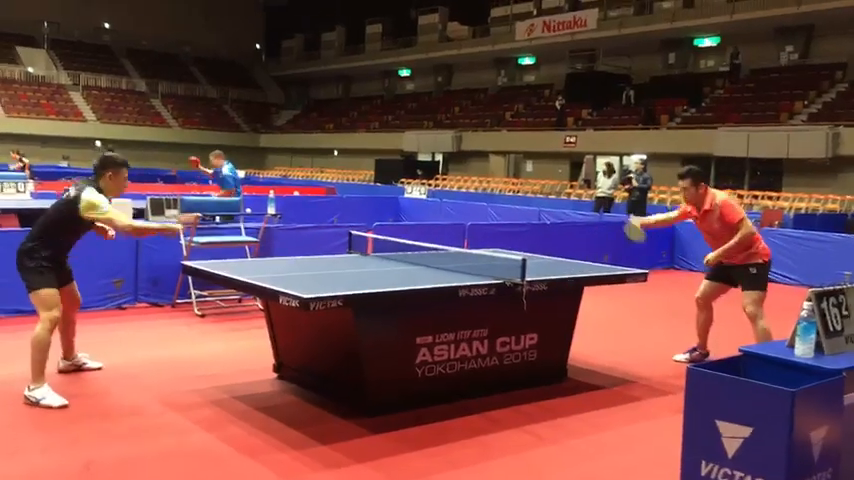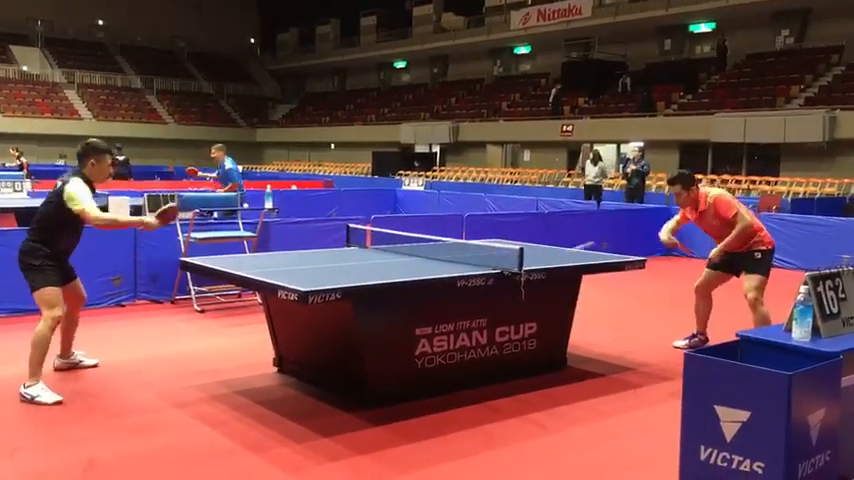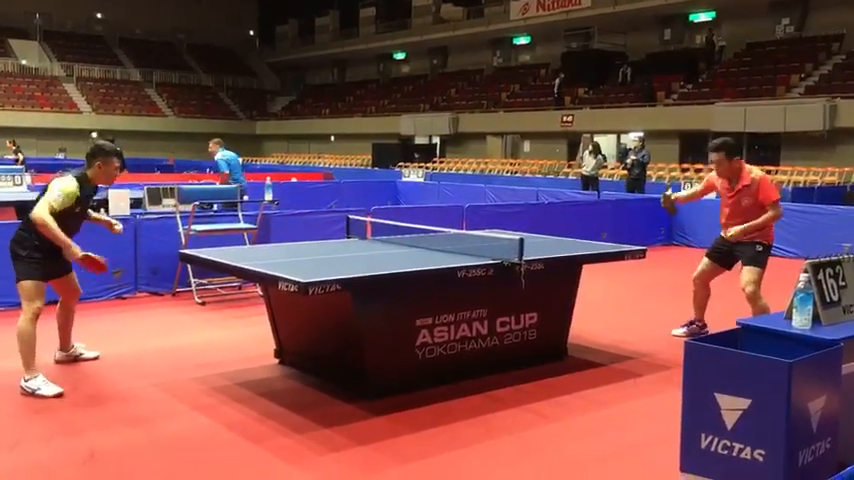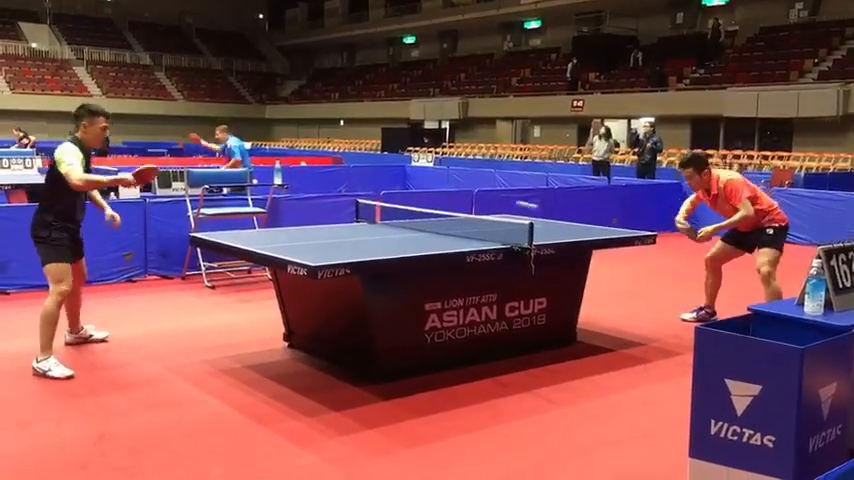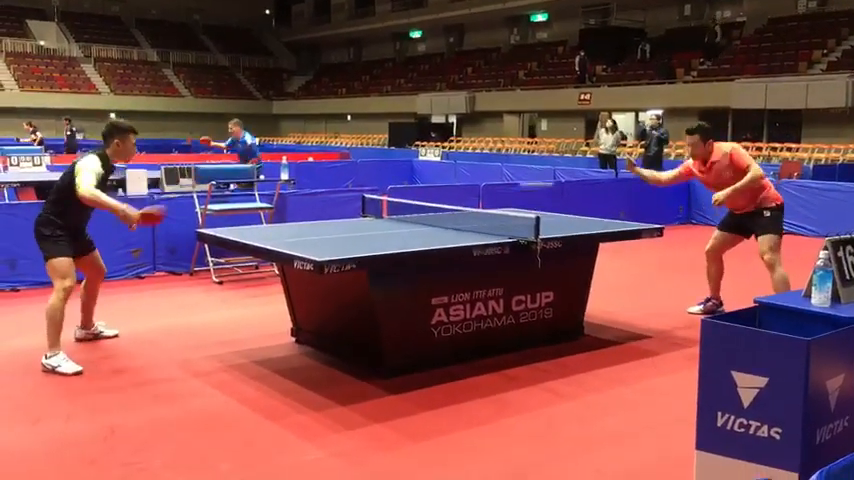
dt=1s
person 1, frame 1
left shoulder: (84, 189)
right shoulder: (91, 196)
right elbow: (125, 226)
left wrist: (99, 228)
right wrist: (165, 228)
left hip: (51, 256)
right hip: (34, 258)
left knee: (72, 305)
right knee: (51, 316)
left ankle: (69, 359)
right ankle: (36, 388)
person 1, frame 2
left shoulder: (75, 183)
right shoulder: (76, 187)
right elbow: (98, 220)
left wrist: (88, 216)
right wrist: (141, 221)
left hip: (54, 256)
right hip: (38, 256)
left knee: (77, 301)
right knee: (53, 314)
left ankle: (66, 356)
right ankle: (31, 384)
person 1, frame 3
left shoulder: (89, 186)
right shoulder: (67, 184)
right elbow: (39, 216)
left wrist: (106, 220)
right wrist: (69, 246)
left hip: (52, 249)
right hip: (29, 249)
left knee: (72, 295)
right knee: (33, 309)
left ankle: (66, 349)
right ankle: (30, 378)
person 1, frame 4
left shoulder: (84, 152)
right shoulder: (67, 150)
left elbow: (89, 188)
right elbow: (78, 182)
left wrist: (106, 208)
right wrist: (118, 180)
left hip: (69, 229)
right hip: (51, 229)
left knee: (78, 281)
right knee: (61, 289)
left ankle: (75, 331)
right ankle: (43, 359)
person 1, frame 5
left shoulder: (106, 164)
right shoulder: (91, 162)
right elbow: (87, 194)
left wrist: (121, 212)
right wrist: (125, 210)
left hip: (73, 229)
right hip: (53, 228)
left knee: (97, 273)
right knee: (65, 285)
left ankle: (87, 327)
right ankle: (52, 355)
person 2, frame 1
left shoulder: (722, 202)
right shoulder: (691, 206)
left elbow: (749, 231)
right elbow: (669, 217)
left wrist: (718, 253)
right wrist: (641, 222)
left hip: (752, 258)
right hip: (727, 260)
left knee: (752, 310)
right knee: (701, 299)
right ankle: (701, 350)
person 2, frame 2
left shoulder: (716, 198)
right shoulder: (689, 208)
left elbow: (746, 223)
right elbow: (673, 223)
left wrist: (720, 248)
right wrist: (664, 235)
left hip: (756, 245)
right hip: (731, 249)
left knee: (752, 297)
right knee: (701, 288)
right ankle: (700, 336)
person 2, frame 3
left shoulder: (758, 179)
right shoulder: (716, 178)
left elbow: (776, 212)
right elbow: (694, 193)
left wrist: (745, 228)
right wrist: (675, 197)
left hip: (756, 239)
right hip: (728, 238)
left knee: (750, 289)
right knee: (699, 278)
right ankle: (698, 324)
person 2, frame 4
left shoulder: (728, 182)
right shoulder: (703, 187)
left elbow: (748, 214)
right elbow: (690, 202)
left wrist: (714, 229)
right wrist: (680, 218)
left hip: (770, 222)
right hip: (744, 227)
left knee: (765, 271)
right knee: (711, 260)
right ankle: (708, 310)
person 2, frame 5
left shoulder: (730, 151)
right shoulder: (694, 165)
left elbow: (758, 174)
right elbow: (663, 178)
left wrist: (729, 191)
right wrist: (636, 170)
left hip: (766, 205)
right hip: (739, 210)
left knee: (770, 259)
right knee: (711, 252)
right ankle: (714, 301)
